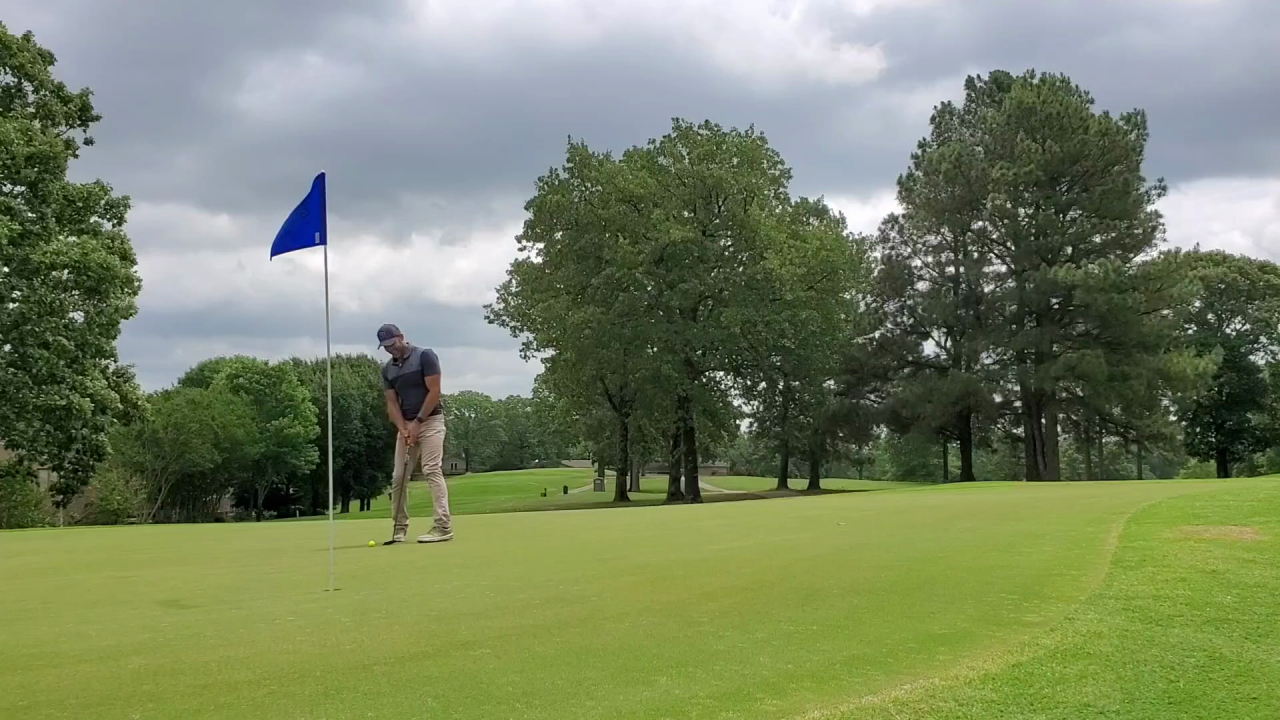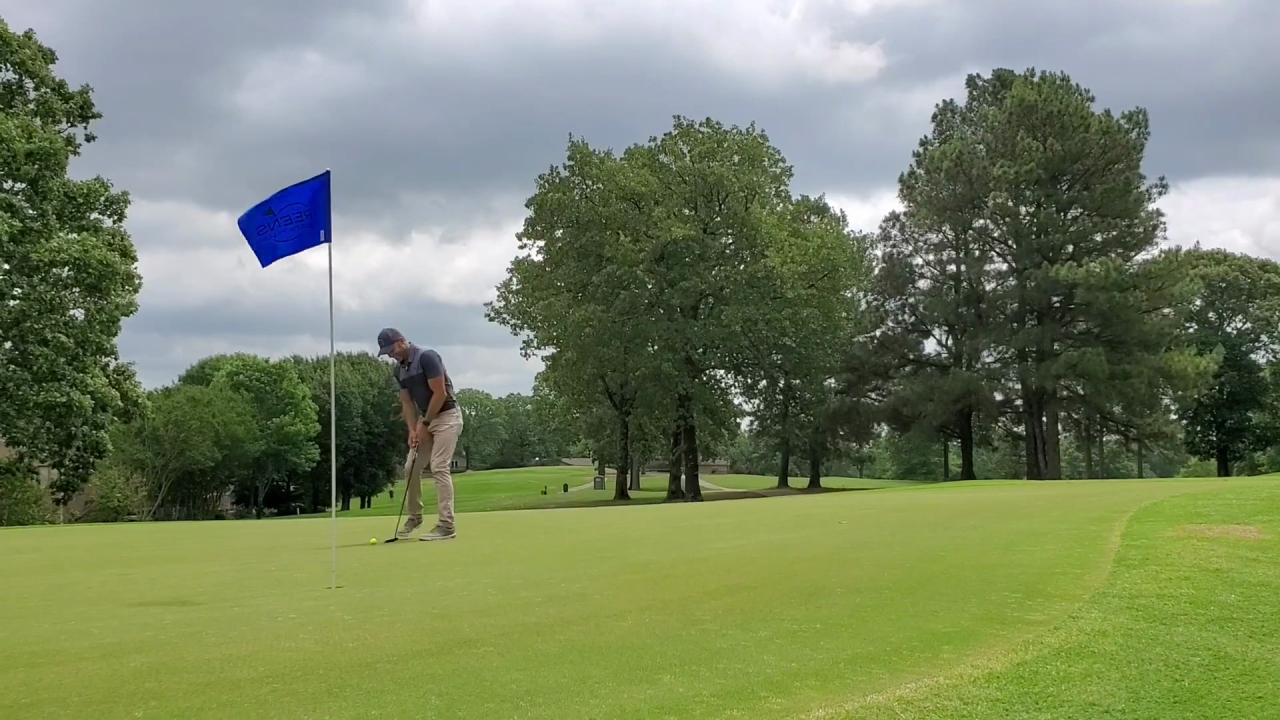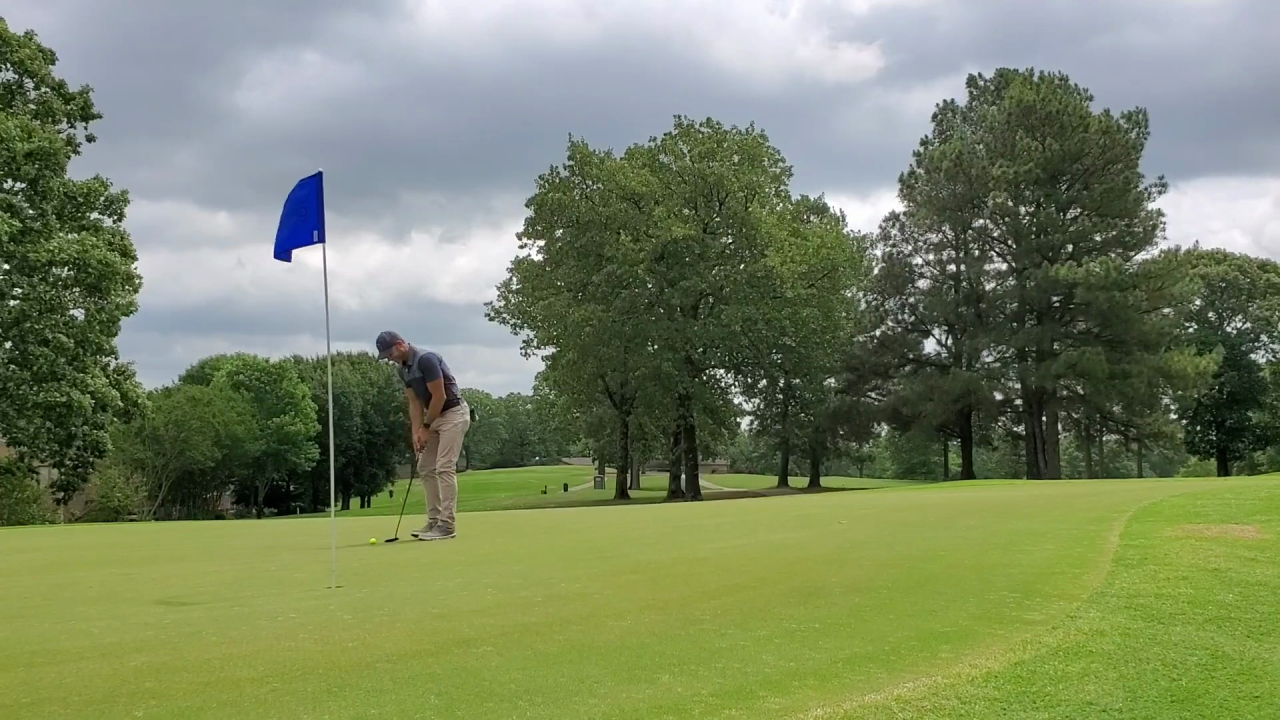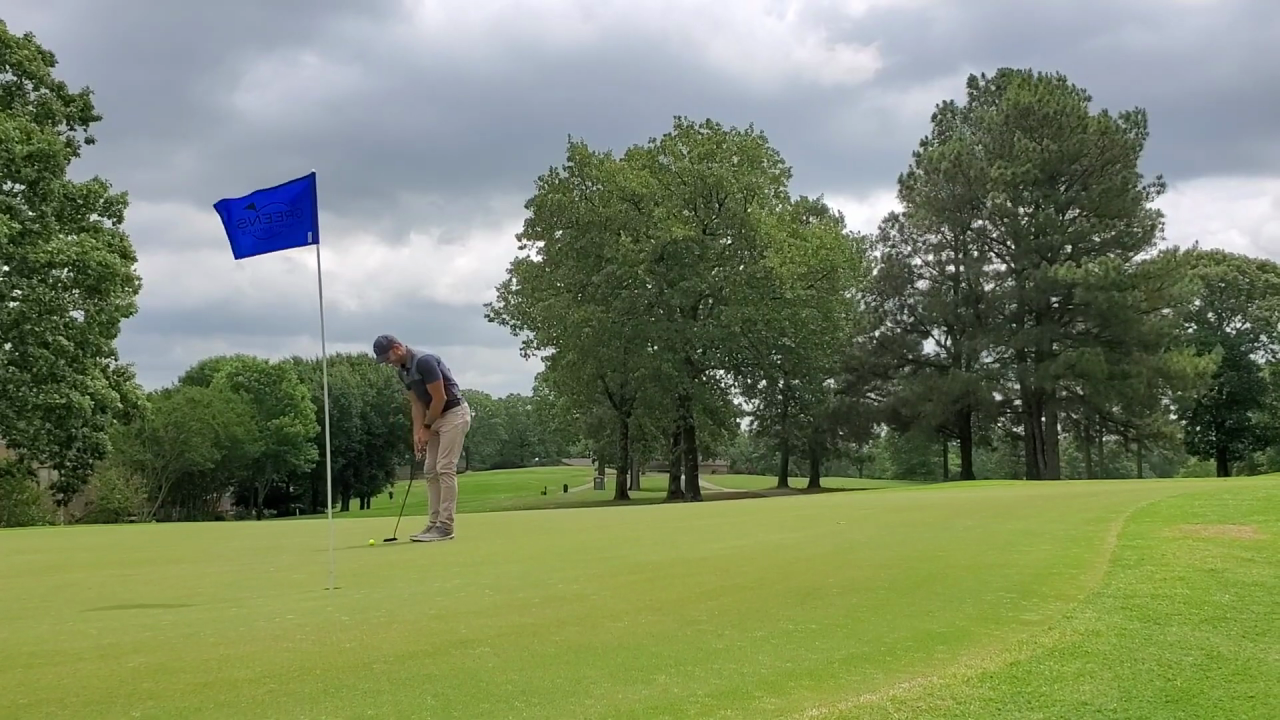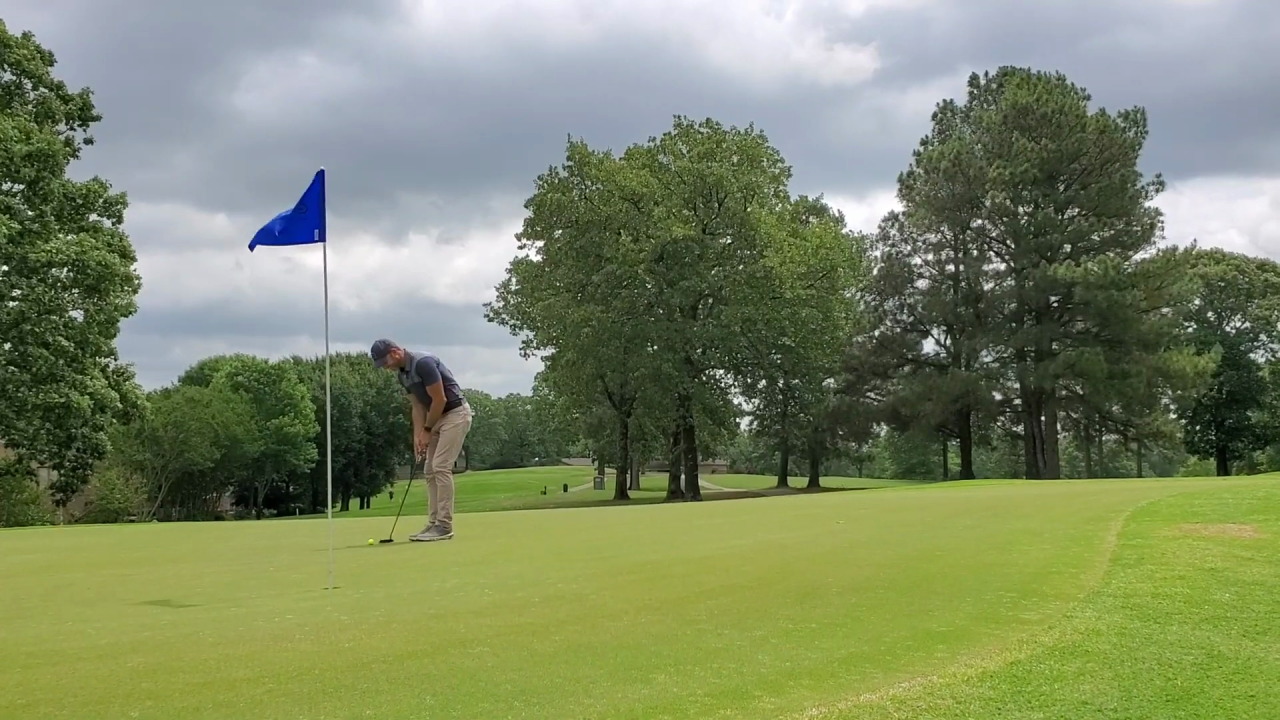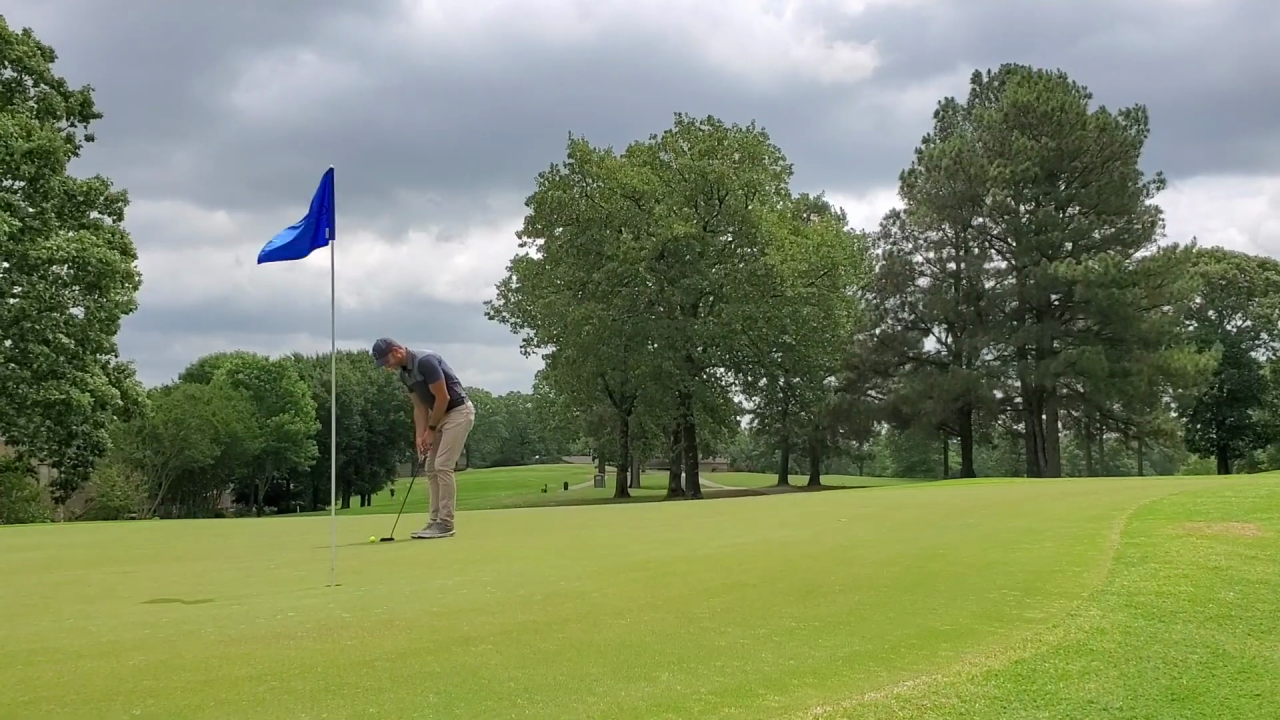
dt=0.2s
person 1, frame 1
left shoulder: (425, 355)
right shoulder: (388, 369)
left elbow: (435, 391)
right elbow: (391, 403)
left wrist: (418, 422)
right wrist: (402, 429)
left hip: (431, 421)
right hip: (407, 425)
left knee: (431, 469)
right knee: (399, 477)
left ankle: (443, 526)
right ankle: (400, 527)
person 1, frame 2
left shoulder: (427, 357)
right shoulder: (399, 369)
left elbow: (440, 394)
right elbow: (408, 403)
left wrist: (424, 424)
right wrist: (412, 430)
left hip: (447, 417)
right hip: (427, 419)
left knee: (439, 467)
right knee: (412, 469)
left ankle: (447, 525)
right ankle: (414, 517)
person 1, frame 3
left shoulder: (426, 359)
right shoulder: (403, 369)
left elbow: (439, 397)
right elbow: (414, 402)
left wrist: (425, 427)
right wrist: (416, 432)
left hip: (453, 414)
right hip: (435, 417)
left knee: (445, 467)
right knee: (425, 468)
left ankle: (447, 525)
right ankle: (435, 520)
person 1, frame 4
left shoulder: (424, 361)
right shoulder: (403, 371)
left elbow: (440, 398)
right elbow: (417, 404)
left wrist: (426, 428)
right wrist: (417, 433)
left hip: (454, 414)
right hip: (437, 417)
left knee: (445, 468)
right knee: (431, 471)
left ankle: (446, 526)
right ankle: (435, 523)
person 1, frame 5
left shoulder: (423, 363)
right shoulder: (402, 375)
left elbow: (440, 399)
right elbow: (418, 407)
left wrist: (426, 430)
right wrist: (417, 436)
left hip: (456, 413)
right hip: (439, 417)
left knee: (441, 467)
right knee: (431, 470)
left ankle: (444, 525)
right ankle: (435, 524)
person 1, frame 6
left shoulder: (425, 361)
right shoulder: (404, 373)
left elbow: (443, 397)
right elbow: (420, 406)
left wrist: (431, 429)
right wrist: (419, 435)
left hip: (458, 412)
right hip: (442, 415)
left knee: (443, 466)
right knee: (432, 468)
left ankle: (446, 523)
right ankle: (435, 521)
